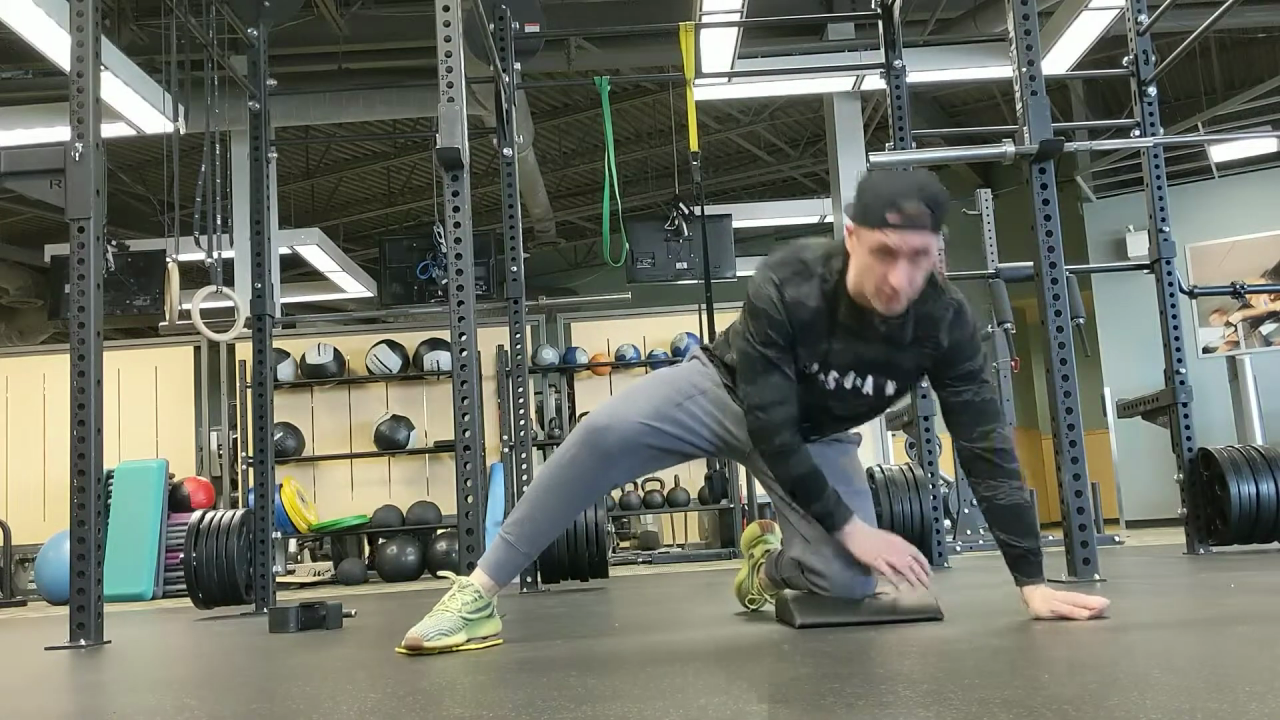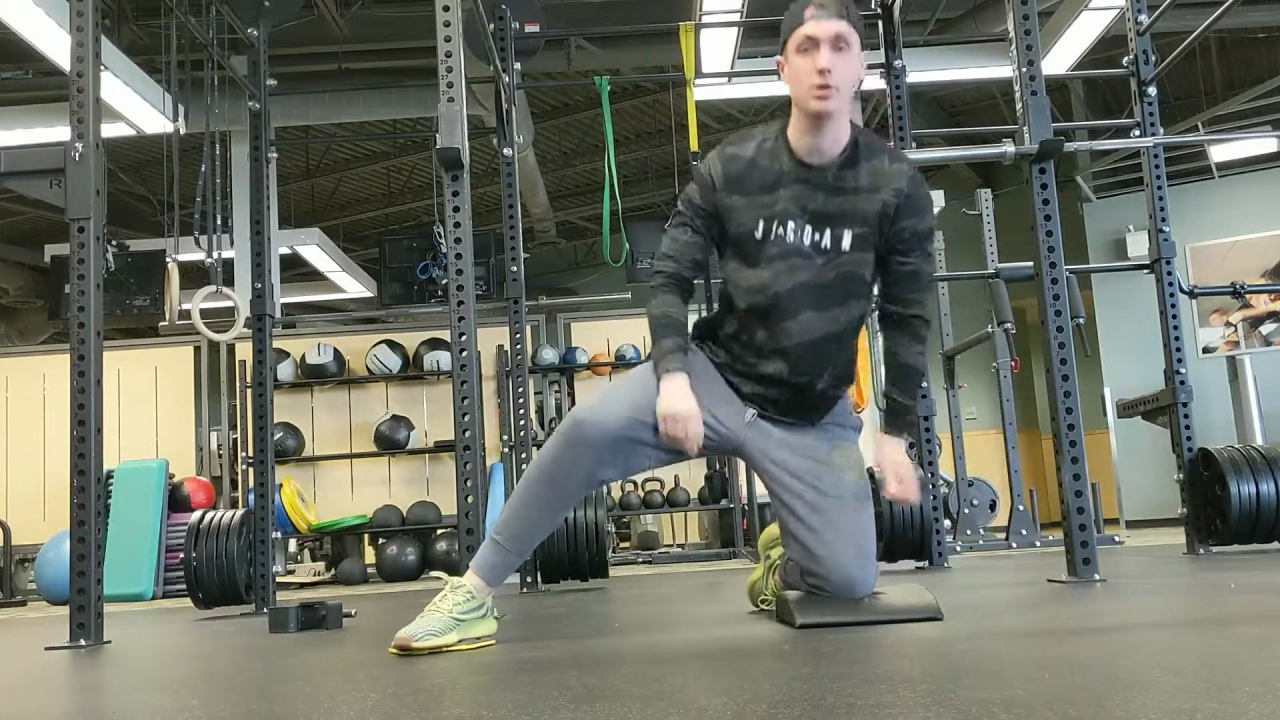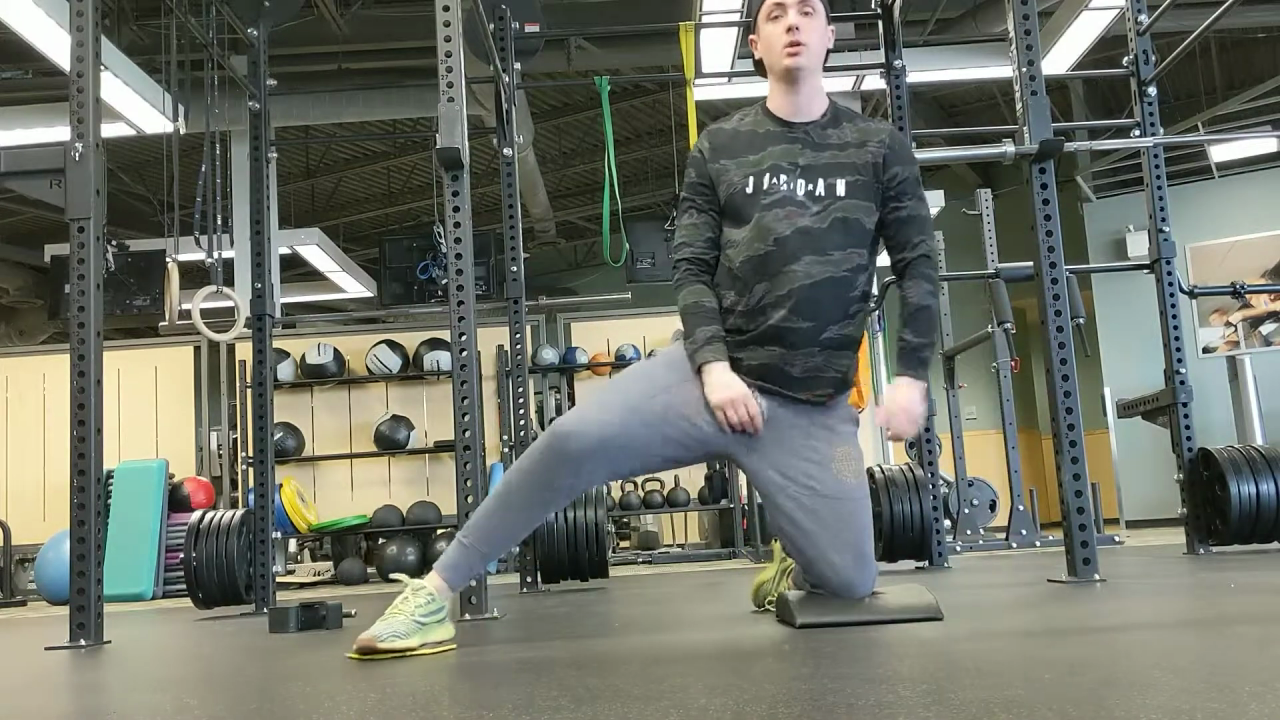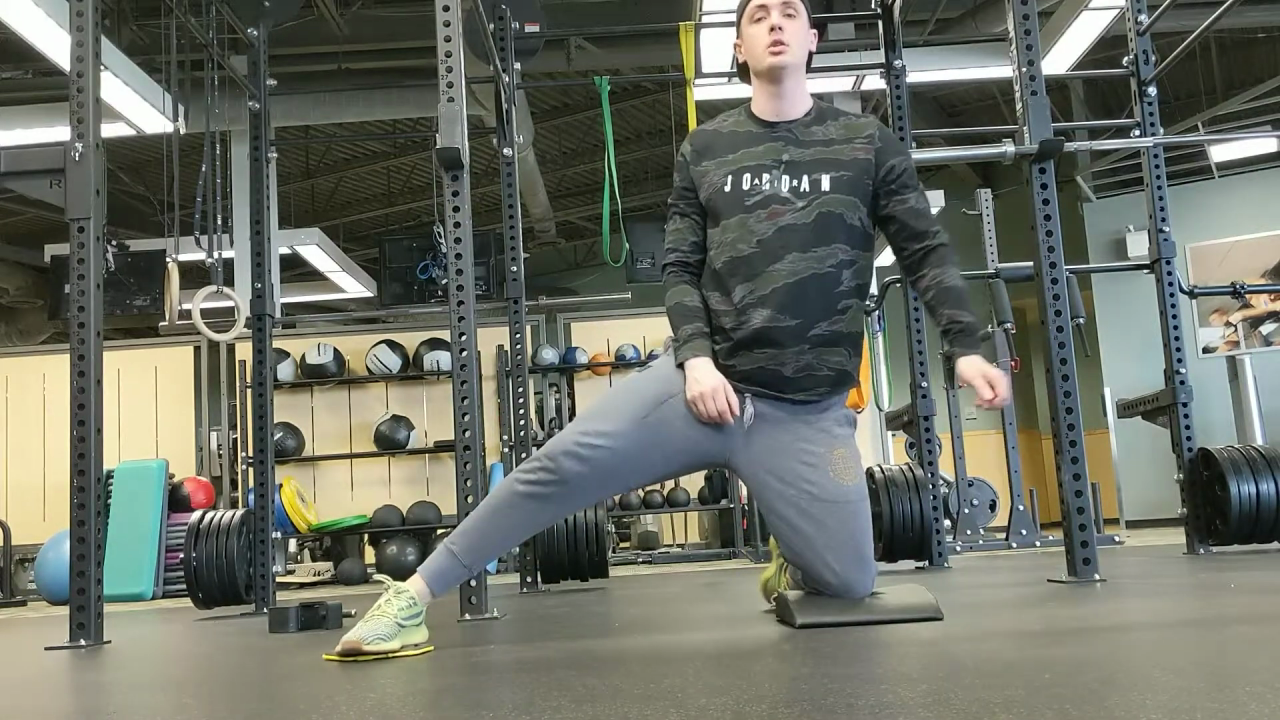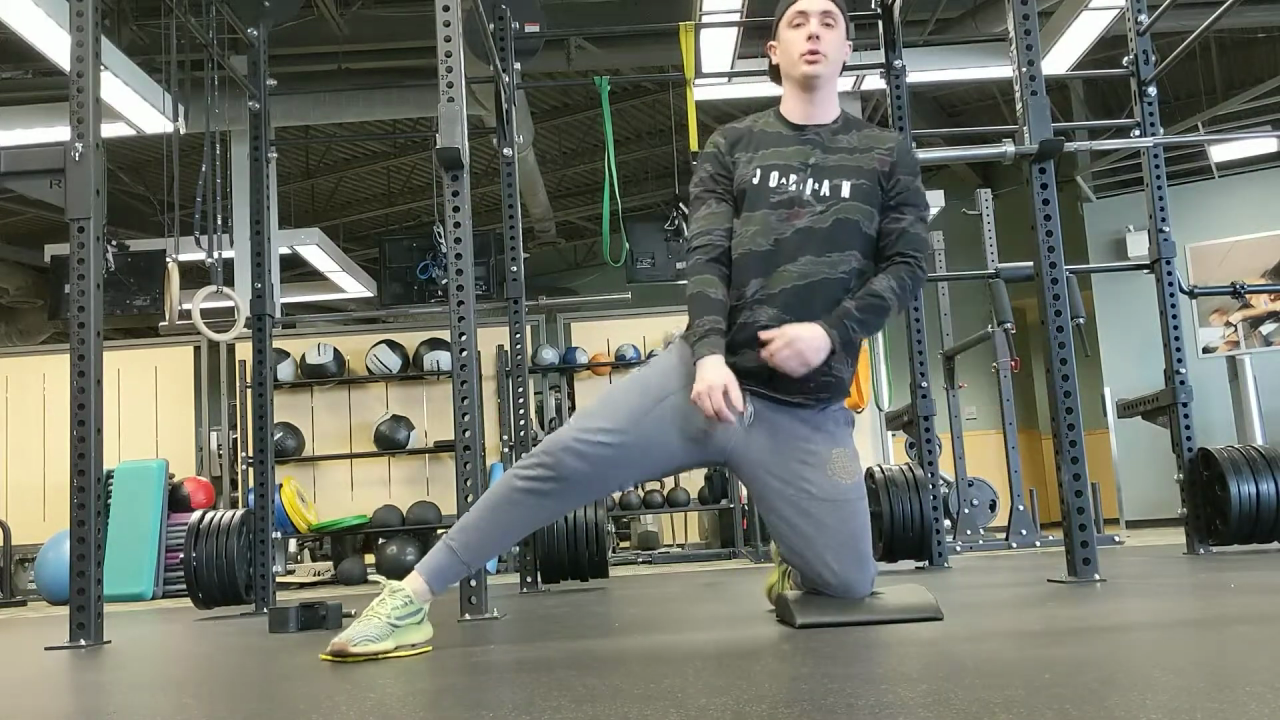
dt=0.4s
person 1, frame 1
left shoulder: (944, 321)
right shoulder: (785, 285)
left elbow: (987, 451)
right elbow: (770, 429)
left wrist: (1032, 582)
right wrist: (851, 528)
left hip: (817, 436)
right hip: (726, 391)
left knee: (850, 580)
right knee: (605, 433)
left ankle: (773, 557)
right ankle: (480, 594)
person 1, frame 2
left shoulder: (895, 186)
right shoulder: (731, 167)
left elbow: (907, 318)
right elbow: (671, 279)
left wrist: (894, 434)
right wrist: (673, 378)
left hip: (811, 417)
right hip: (714, 373)
left knee: (848, 581)
right knee: (591, 427)
left ankle: (786, 555)
right ankle: (474, 594)
person 1, frame 3
left shoulder: (880, 148)
right shoulder: (720, 146)
left elbow: (916, 266)
right elbow: (693, 269)
left wrist: (911, 375)
right wrist: (713, 365)
left hip: (812, 404)
right hip: (714, 370)
left knee: (849, 582)
right knee: (576, 439)
left ankle: (795, 559)
right ankle: (438, 592)
person 1, frame 4
left shoulder: (867, 143)
right shoulder: (705, 148)
left elbow: (926, 251)
right elbow: (680, 269)
left wrist: (967, 347)
right wrist: (695, 359)
left hip: (808, 407)
right hip: (708, 376)
left knee: (848, 584)
right knee: (565, 465)
left ankle: (795, 556)
right ankle: (415, 596)
person 1, frame 5
left shoulder: (887, 155)
right shoulder: (733, 145)
left elbow: (906, 267)
right elbow: (707, 258)
left wrist: (833, 332)
right wrist: (709, 355)
left hip: (807, 404)
right hip: (710, 369)
left knee: (848, 584)
right knee: (566, 458)
left ankle: (797, 553)
right ankle: (413, 595)
